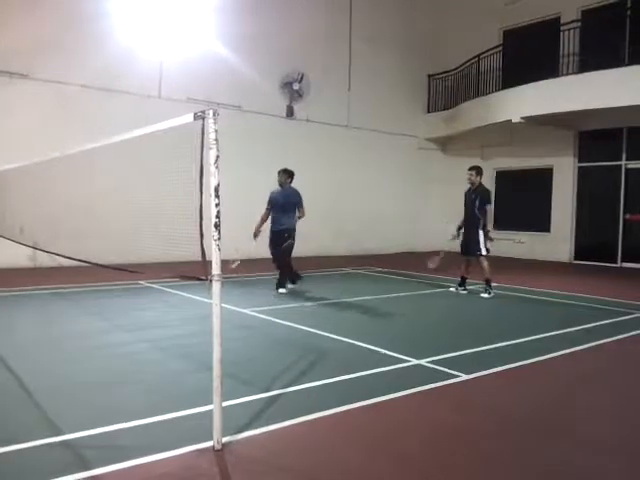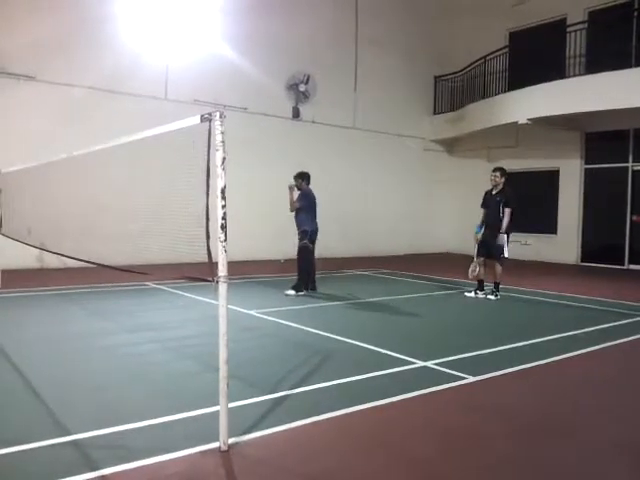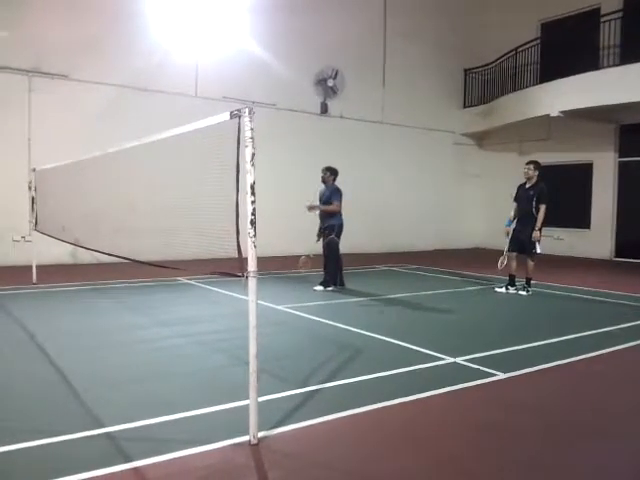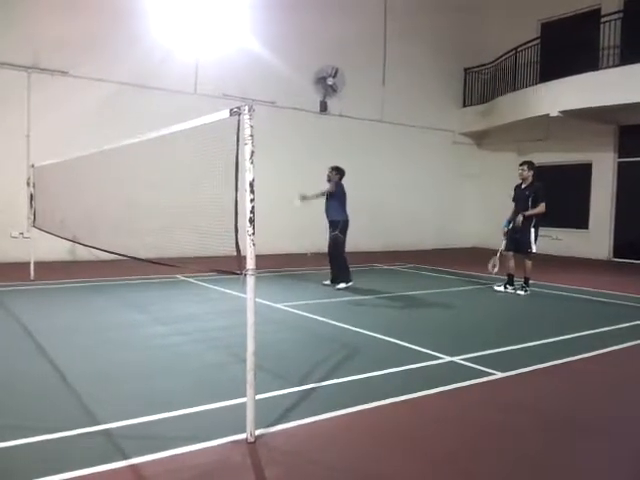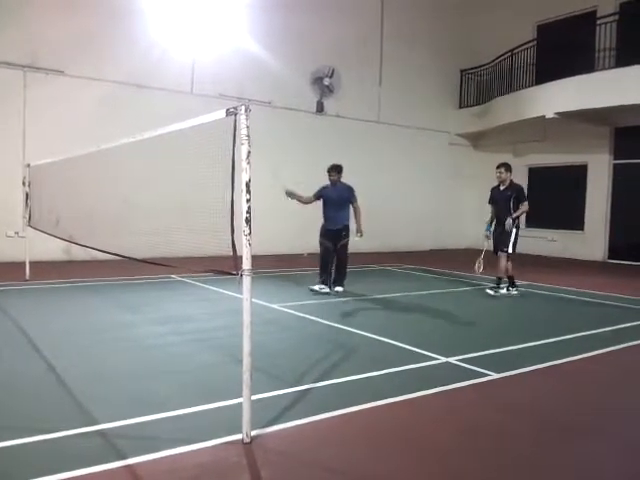
dt=1s
person 1, frame 1
left shoulder: (484, 191)
right shoulder: (468, 192)
left elbow: (488, 211)
left wrist: (488, 230)
right wrist: (459, 228)
left hip: (479, 230)
right hip: (467, 230)
left knee: (481, 257)
right knee: (466, 257)
left ankle: (489, 287)
right ankle: (462, 285)
person 1, frame 2
left shoulder: (507, 194)
right shoulder: (487, 193)
left elbow: (507, 214)
left wrist: (502, 232)
right wrist: (479, 230)
left hip: (499, 234)
right hip: (486, 232)
left knee: (498, 261)
right knee: (480, 259)
left ankle: (496, 291)
right ankle: (480, 289)
person 1, frame 3
left shoulder: (541, 188)
right shoulder: (521, 187)
left elbow: (542, 210)
left wrist: (537, 229)
right wrist: (509, 224)
left hip: (531, 229)
right hip: (518, 227)
left knee: (530, 257)
right knee: (511, 254)
left ankle: (527, 286)
right ankle: (511, 285)
person 1, frame 4
left shoulder: (537, 187)
right shoulder: (517, 188)
left elbow: (542, 208)
left wrist: (524, 214)
right wrist: (507, 224)
left hip: (529, 227)
right hip: (515, 227)
left knee: (527, 256)
right knee: (508, 253)
left ankle: (525, 286)
right ankle: (509, 283)
person 1, frame 5
left shoulder: (517, 188)
right shoulder: (494, 190)
left elbow: (525, 207)
left wrist: (512, 217)
right wrist: (488, 227)
left hip: (511, 227)
right hip: (498, 227)
left knee: (503, 255)
right knee: (506, 256)
left ankle: (497, 286)
right ankle: (512, 286)
person 2, frame 1
left shoulder: (294, 193)
right shoulder: (274, 193)
left elbow: (302, 213)
right elbow: (267, 212)
left wrist: (292, 221)
right wrist: (258, 227)
left hip: (287, 231)
right hip: (275, 230)
left knee: (284, 258)
right knee: (277, 259)
left ankle: (281, 285)
right ankle: (294, 277)
person 2, frame 2
left shoulder: (306, 194)
right shoulder: (306, 194)
left elbow: (292, 207)
left wrist: (291, 192)
left hip: (307, 231)
right hip: (307, 230)
left knee: (303, 259)
right knee: (308, 259)
left ankle: (299, 287)
right ankle: (310, 286)
person 2, frame 3
left shoulder: (335, 190)
right shoulder: (323, 191)
left elbow: (336, 208)
left wrist: (318, 207)
right wrist: (320, 229)
left hip: (334, 226)
right hip: (327, 226)
left knee: (330, 255)
right knee: (333, 255)
left ankle: (327, 283)
right ankle: (338, 282)
person 2, frame 4
left shoulder: (336, 185)
right shoulder: (335, 187)
left elbow: (326, 191)
left wrist: (309, 197)
left hip: (339, 223)
right hip: (335, 223)
left knee: (336, 251)
right knee: (332, 252)
left ankle: (346, 279)
right ankle: (335, 279)
person 2, frame 5
left shoulder: (348, 189)
right shoulder: (324, 190)
left elbow: (356, 207)
right elbow: (308, 200)
left wrist: (359, 225)
right wrist: (295, 195)
left hip: (342, 228)
right hip: (327, 228)
left knee: (341, 257)
right knee: (326, 256)
left ankle: (339, 283)
right ankle: (324, 284)
